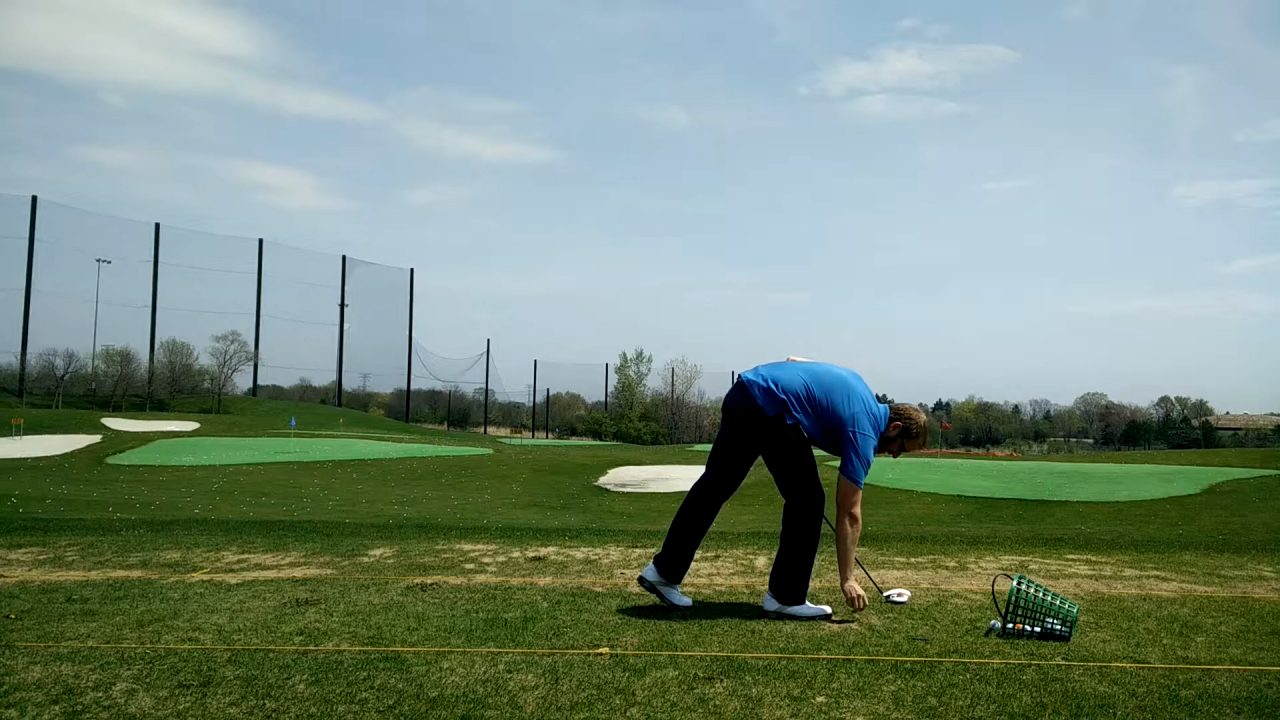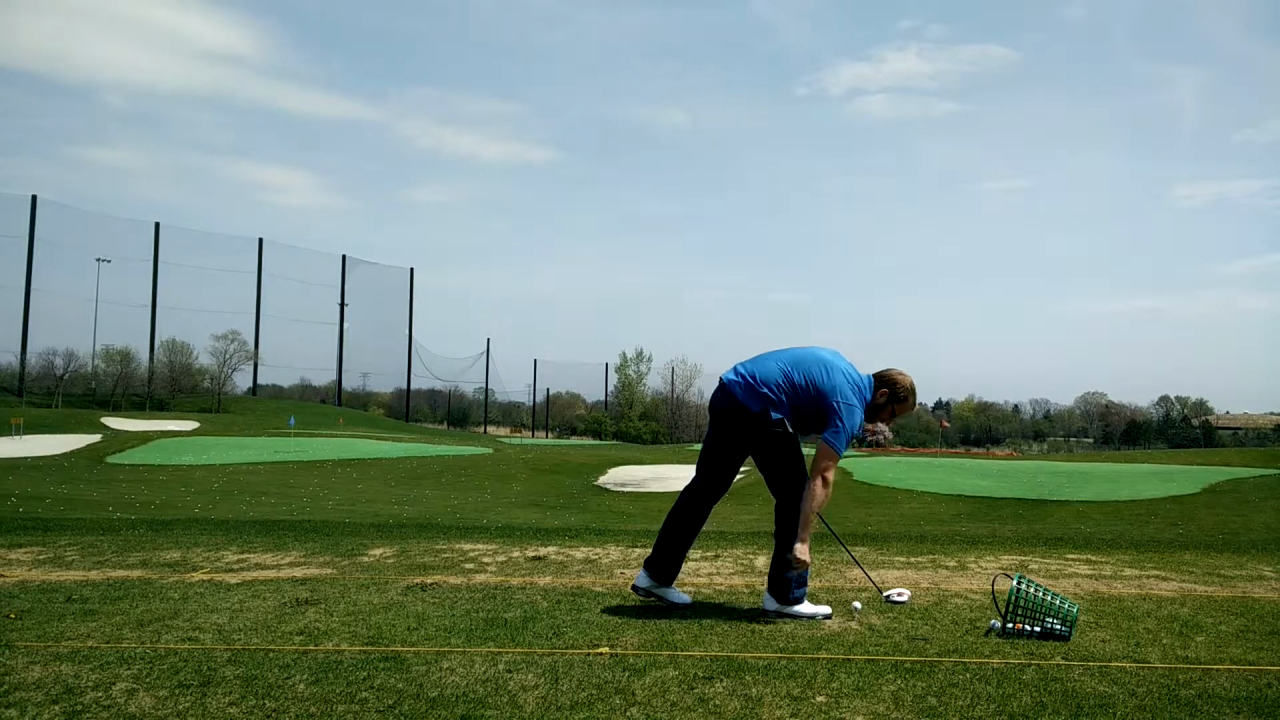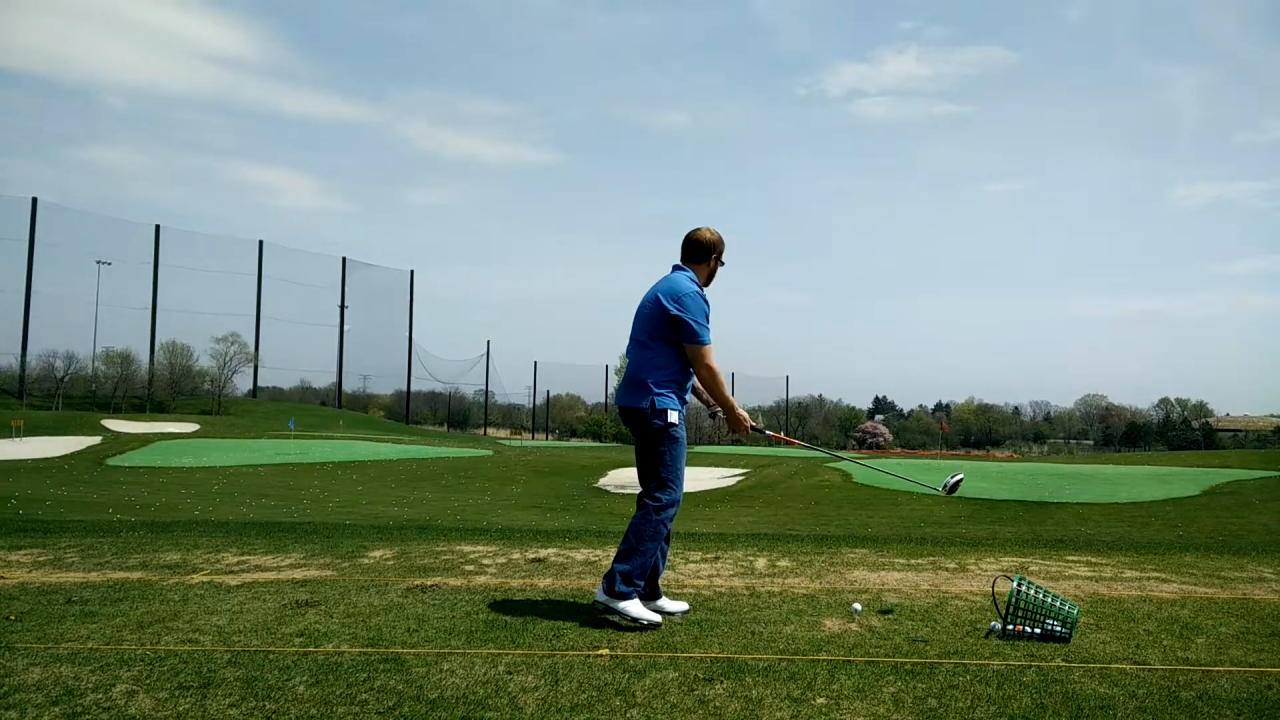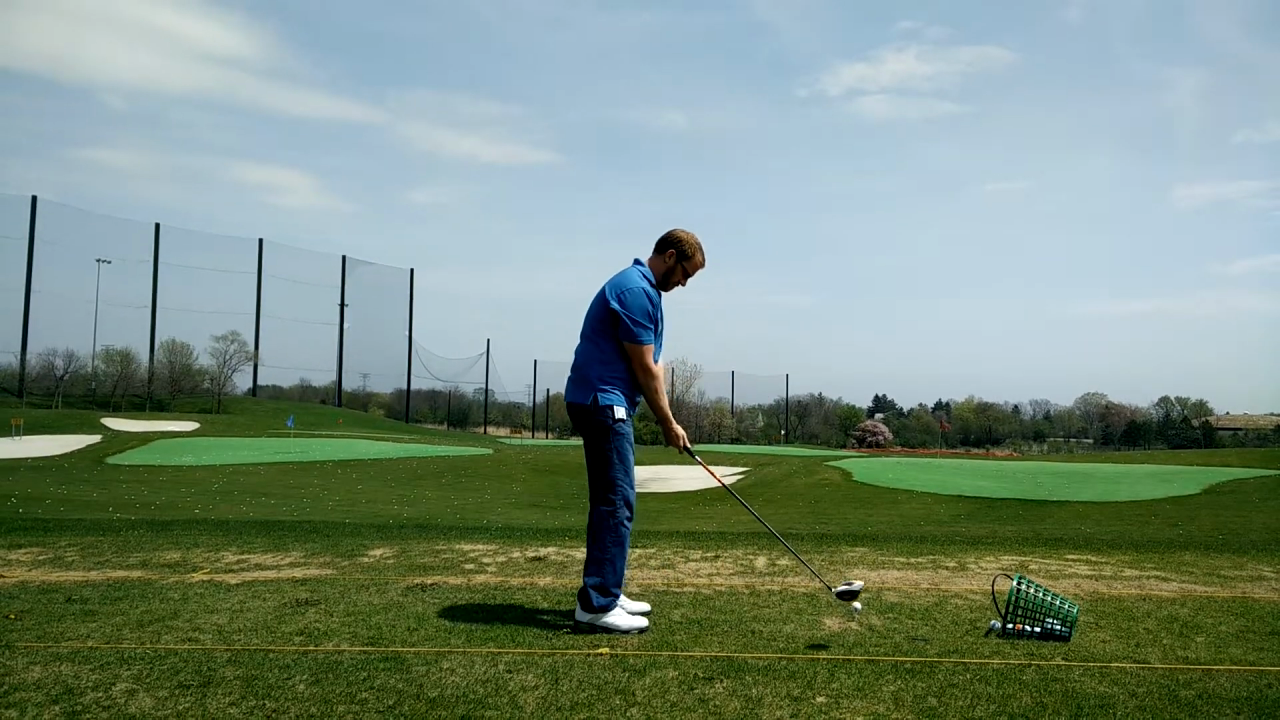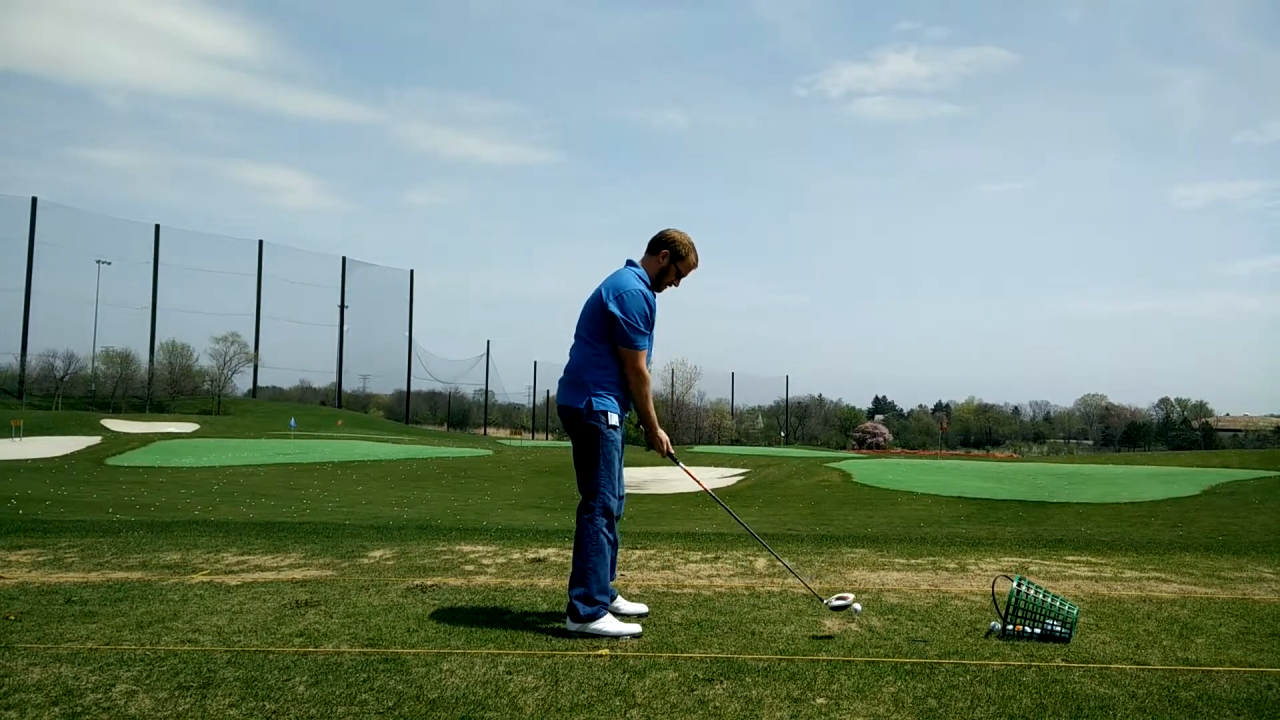
dt=1s
person 1, frame 1
left shoulder: (859, 391)
right shoulder: (864, 431)
left elbow: (793, 361)
right elbow: (849, 514)
right wrist: (847, 579)
left hip: (744, 394)
right hip: (772, 412)
left knee: (713, 487)
right knee: (807, 501)
left ankle: (664, 571)
right ankle: (786, 597)
person 1, frame 2
left shoulder: (843, 368)
right shoulder: (849, 405)
left elbow: (786, 367)
right elbow: (821, 478)
right wrist: (802, 541)
left hip: (728, 394)
right hip: (759, 410)
left knee: (704, 488)
right knee: (795, 496)
left ankle: (655, 574)
right ankle: (785, 596)
person 1, frame 3
left shoulder: (668, 287)
right shoulder: (688, 293)
right elbow: (704, 366)
left wrist: (712, 404)
right wrist: (732, 410)
left hip: (641, 402)
right hip: (657, 406)
left knee: (656, 496)
right knee: (664, 496)
left ankle: (644, 590)
right ankle: (619, 587)
person 1, frame 4
left shoulder: (638, 286)
right shoulder: (636, 289)
left elbow: (652, 366)
right elbow: (643, 367)
left wrist: (668, 419)
right wrist: (668, 422)
left hip: (607, 402)
right hip: (602, 402)
left knee: (612, 499)
right knee: (617, 499)
left ankle: (606, 592)
right ankle: (597, 602)
person 1, frame 5
left shoulder: (626, 283)
right shoulder: (634, 292)
left elbow: (634, 367)
right elbow: (636, 372)
left wrist: (648, 423)
right wrist: (652, 427)
left hip: (594, 404)
right hip: (594, 406)
left knee: (609, 502)
right knee: (600, 505)
left ankle: (601, 592)
right ankle: (586, 611)
